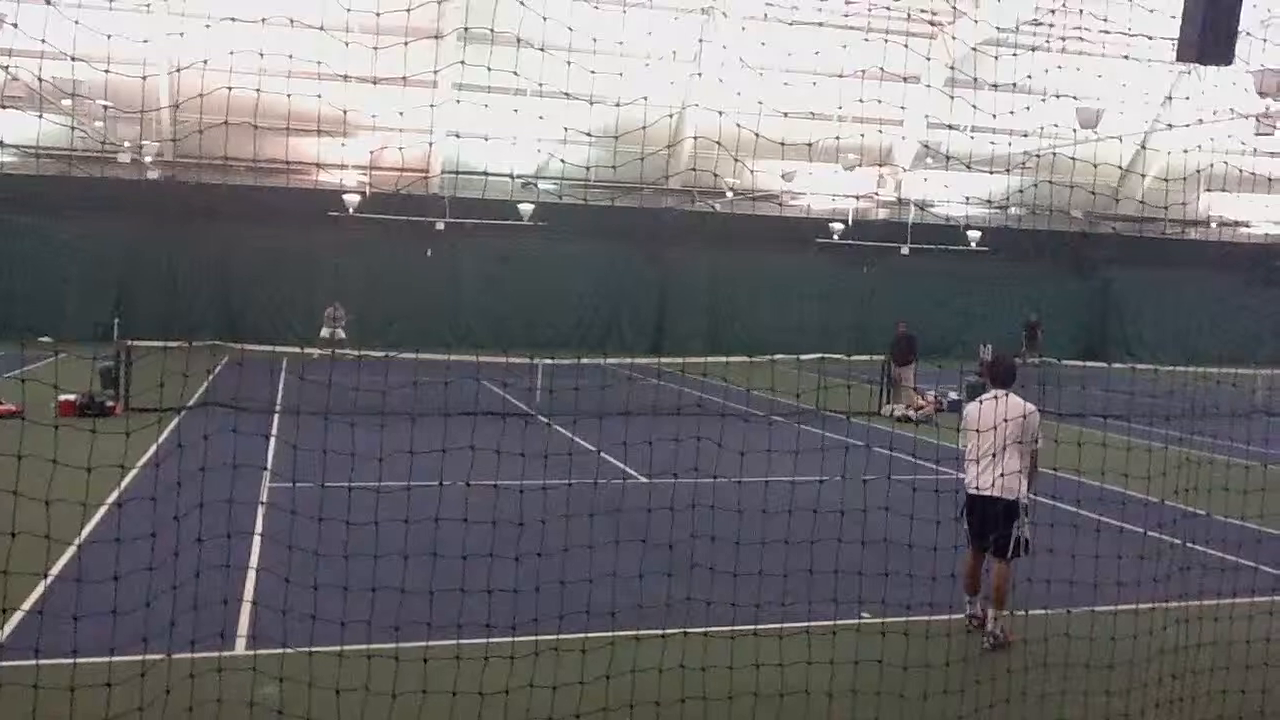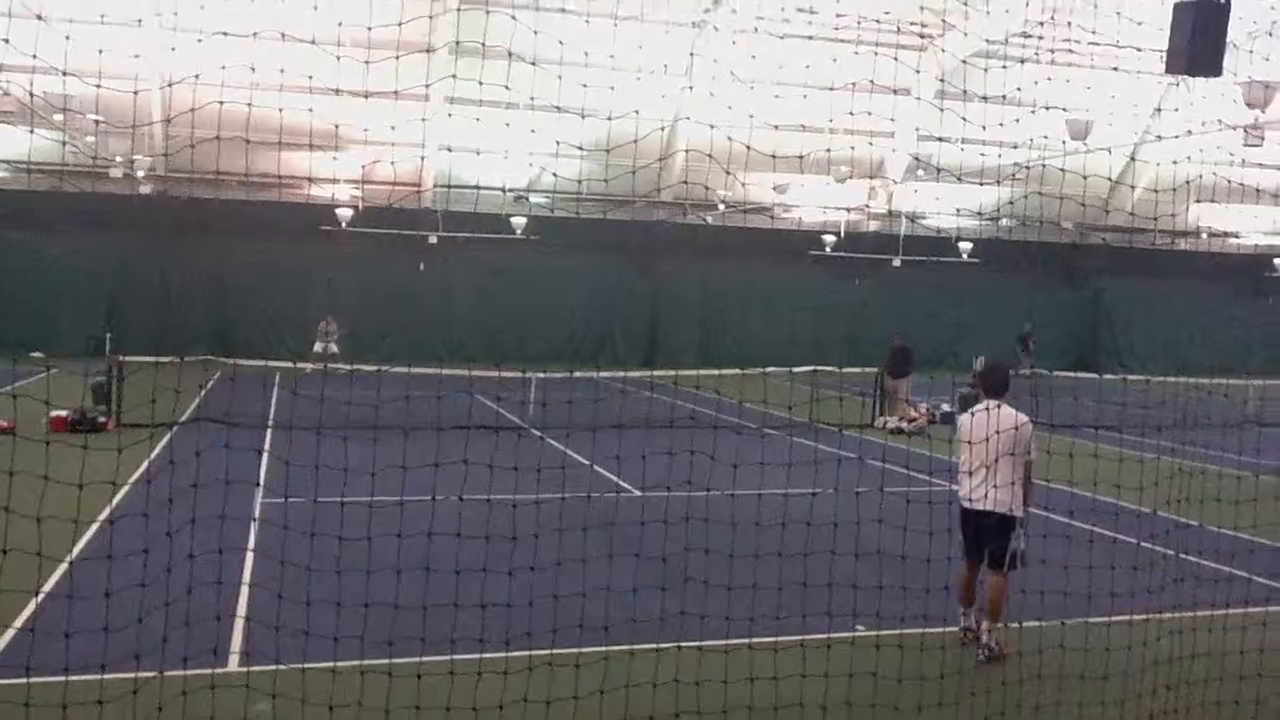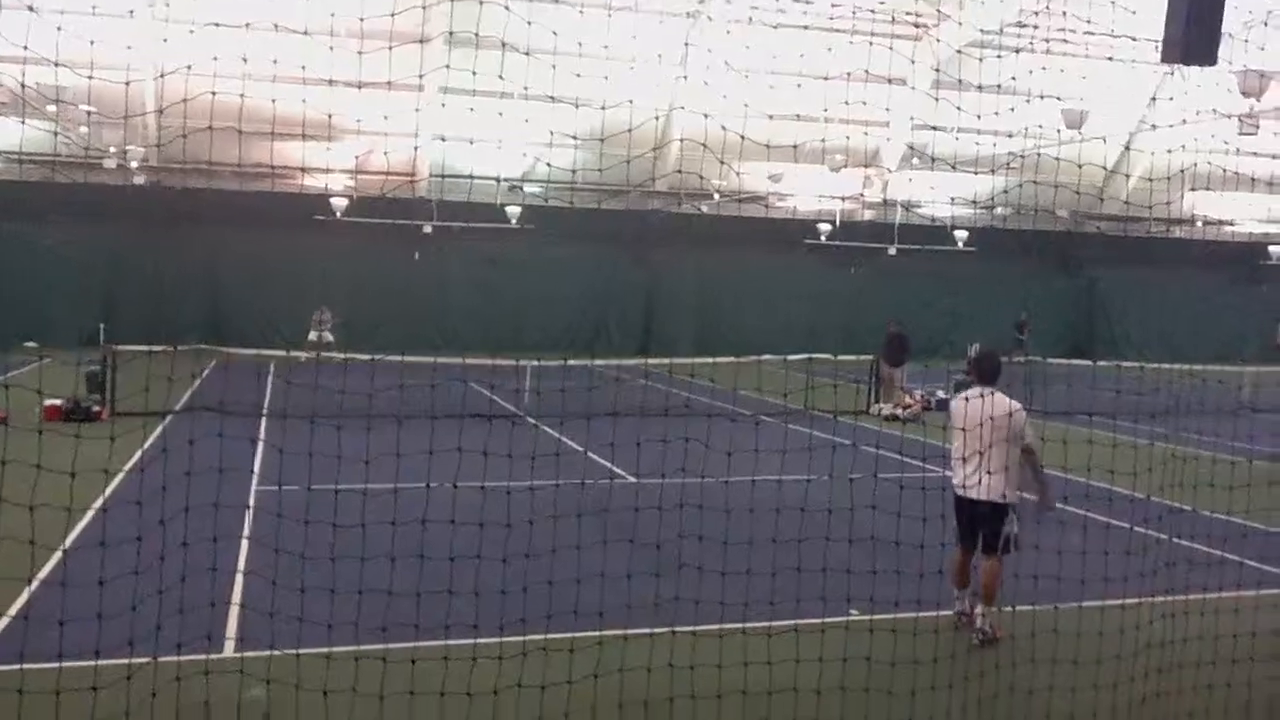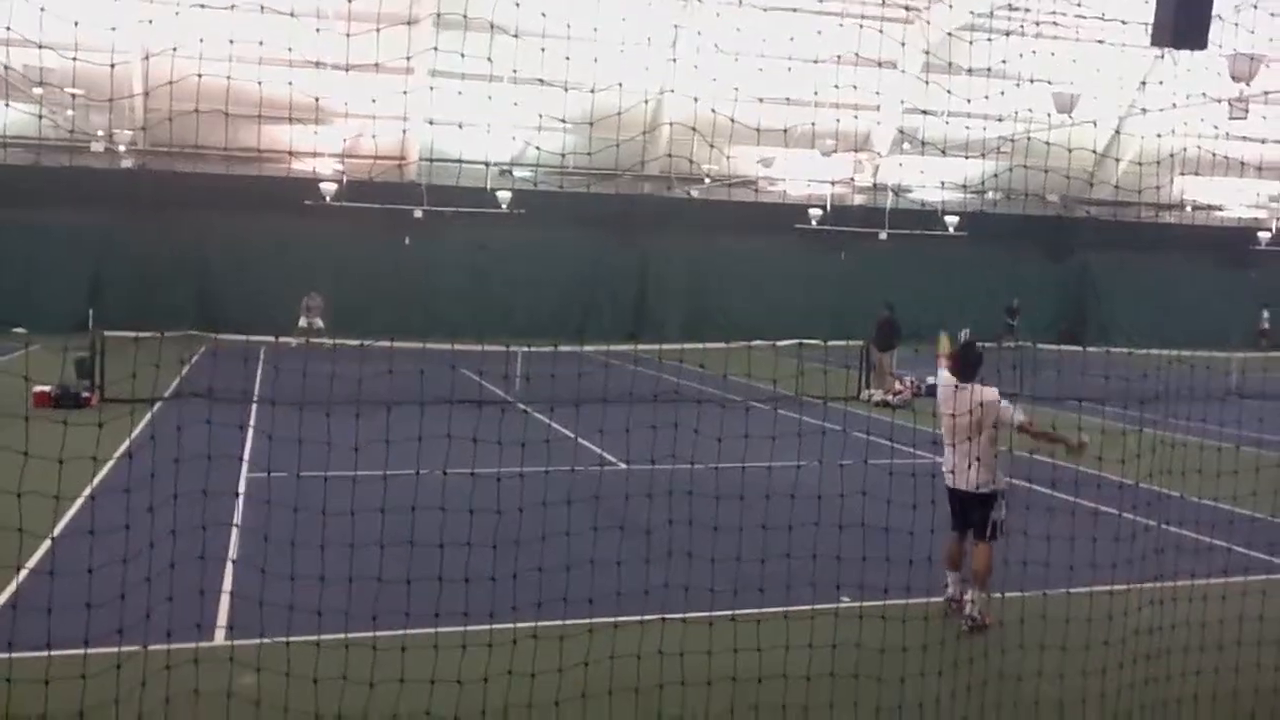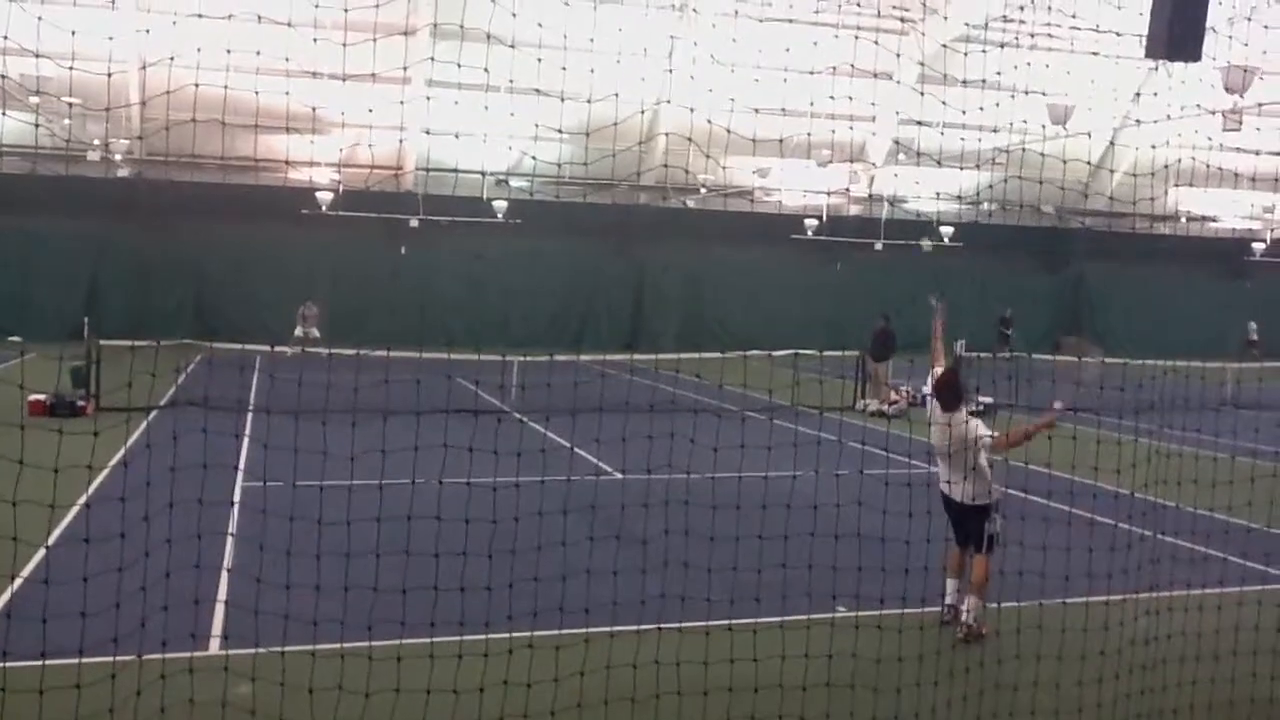
dt=0.2s
person 1, frame 1
left shoulder: (971, 409)
right shoulder: (1028, 411)
right elbow: (1032, 461)
right wrist: (1023, 490)
left hip: (975, 491)
right hip: (1008, 495)
left knee: (975, 553)
right knee: (1002, 561)
left ankle: (973, 612)
right ankle: (994, 628)
person 1, frame 2
left shoulder: (965, 419)
right shoulder: (1021, 423)
right elbow: (1026, 472)
right wrist: (1023, 507)
left hip: (970, 504)
right hip: (1004, 507)
left knee: (970, 565)
right knee: (998, 573)
left ankle: (967, 623)
right ankle: (989, 640)
person 1, frame 3
left shoulder: (957, 403)
right shoulder: (1012, 409)
right elbow: (1029, 454)
right wrist: (1043, 489)
left hip: (963, 490)
right hip: (997, 494)
left knee: (964, 550)
right knee: (992, 557)
left ankle: (962, 608)
right ankle: (983, 624)
person 1, frame 4
left shoulder: (944, 386)
right shoulder: (989, 400)
left elbow: (944, 364)
right elbow: (1028, 428)
left wrist: (944, 355)
right wrist: (1067, 442)
left hip: (953, 479)
right hip: (984, 483)
left knee: (958, 536)
right knee: (984, 544)
left ankle: (953, 594)
right ankle: (974, 610)
person 1, frame 5
left shoulder: (934, 403)
right shoulder: (967, 427)
left elbow: (938, 359)
right elbow: (1001, 444)
left wrist: (938, 322)
right wrist: (1040, 425)
left hip: (949, 491)
right hip: (978, 498)
left knee: (960, 545)
right knee: (980, 554)
left ankle: (950, 604)
right ankle: (969, 620)
